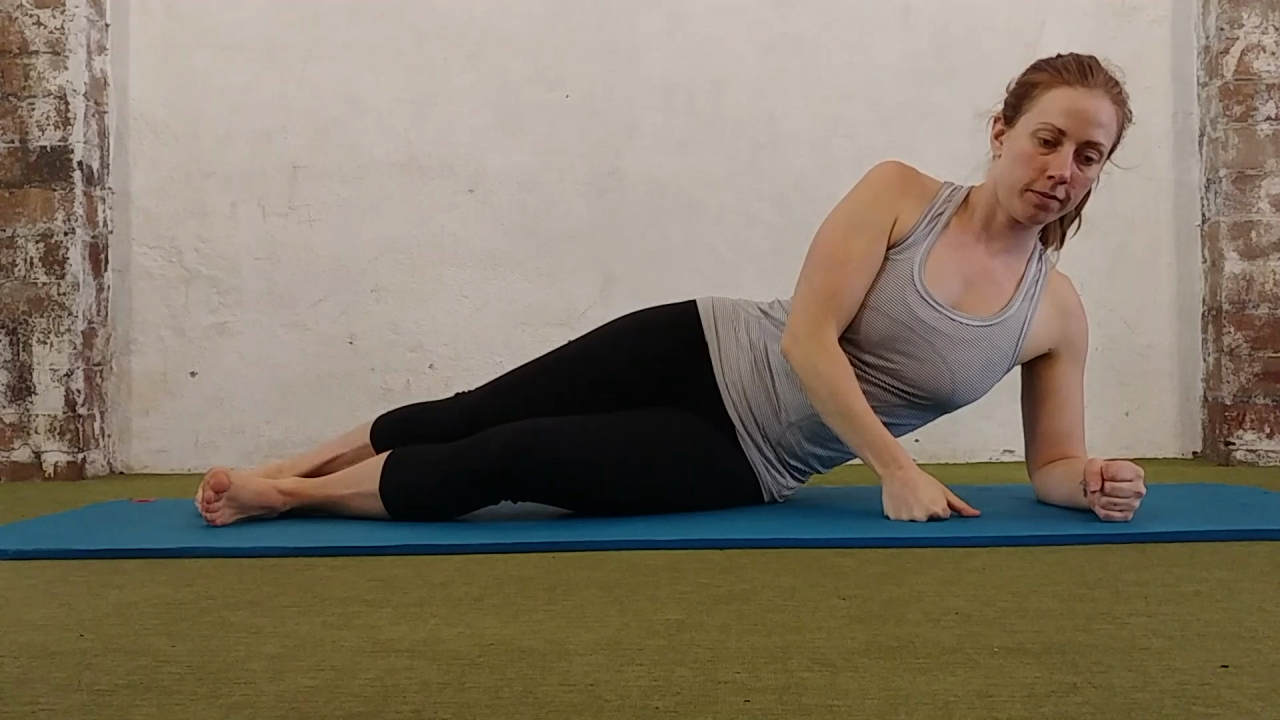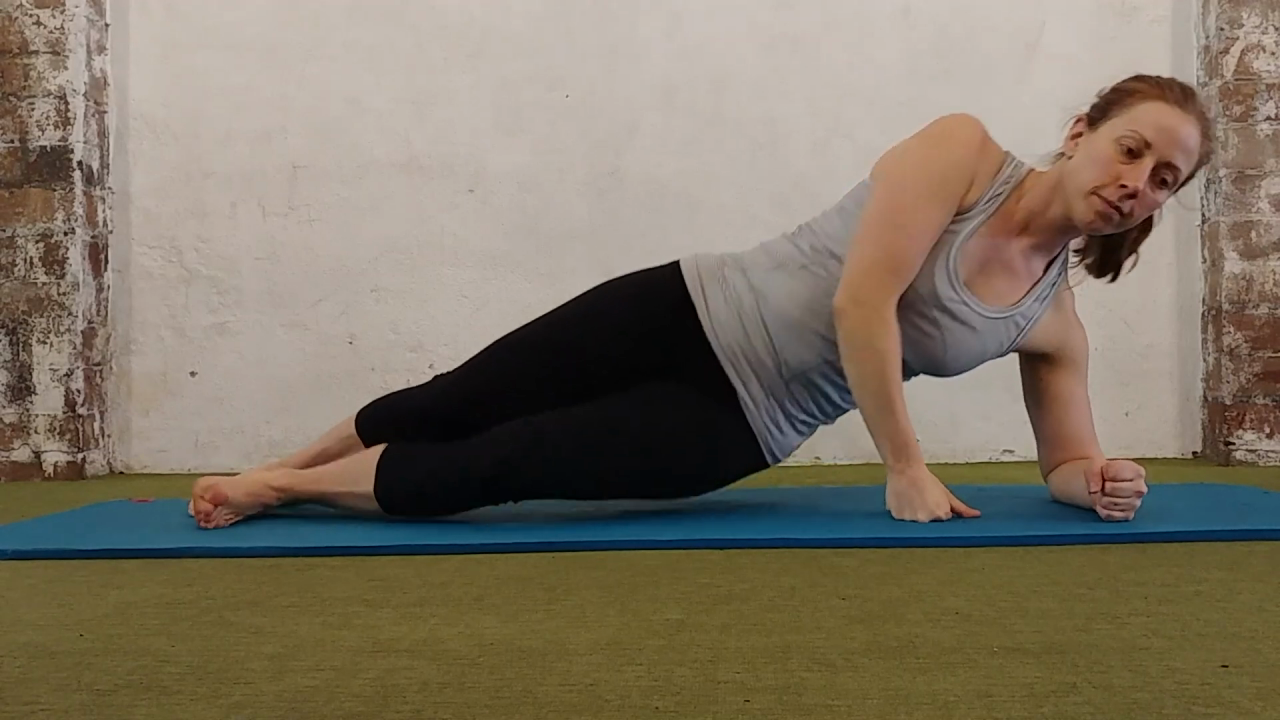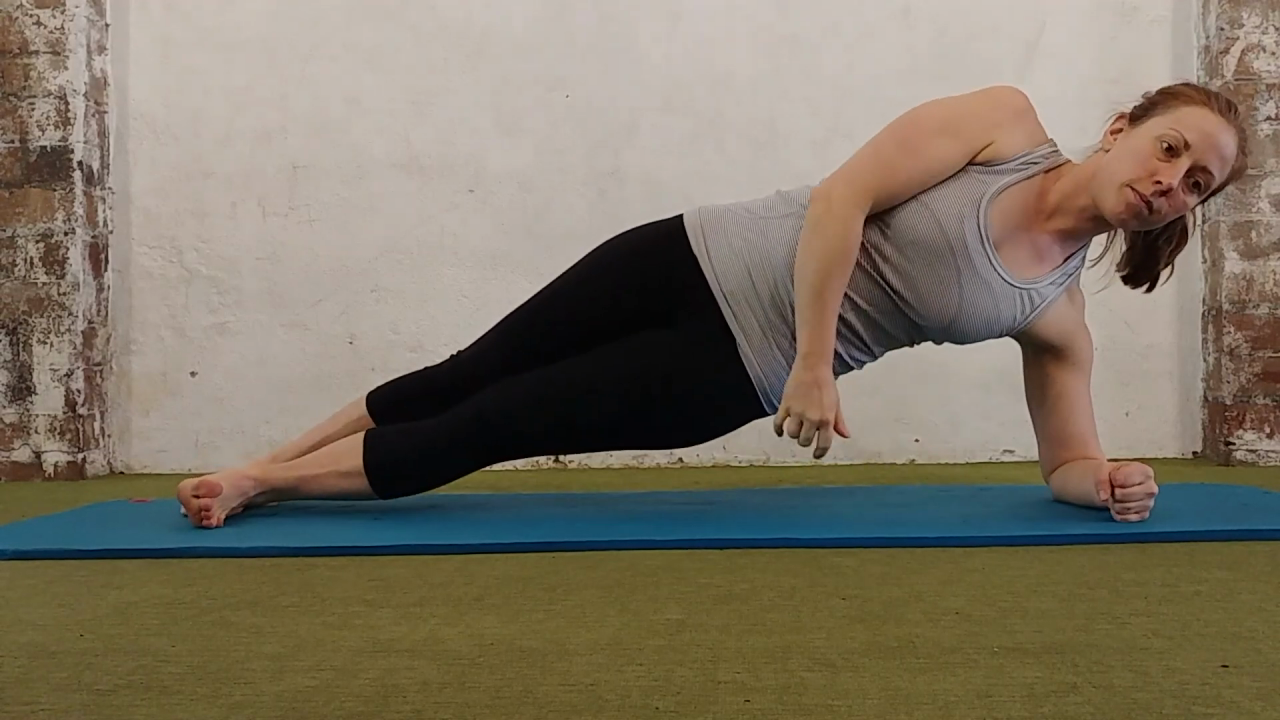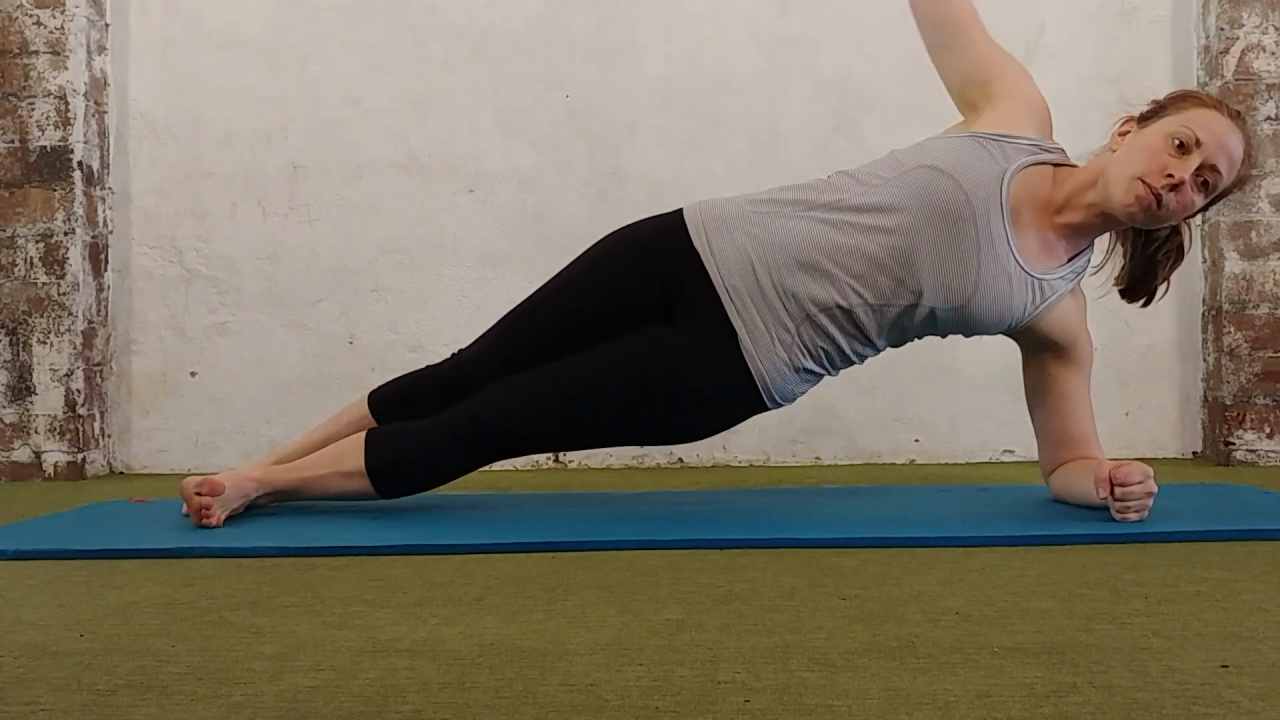
dt=0.7s
person 1, frame 1
left shoulder: (1059, 315)
right shoulder: (900, 192)
left elbow: (1053, 464)
right elbow: (808, 339)
left wrist: (1096, 482)
right wrist: (898, 471)
left hip: (742, 468)
right hip: (703, 353)
left knee: (509, 464)
right knee: (464, 416)
left ankle: (287, 496)
right ankle: (271, 479)
person 1, frame 2
left shoulder: (1055, 323)
right shoulder: (964, 150)
left elbow: (1065, 463)
right elbow: (860, 303)
left wrist: (1100, 483)
right wrist: (906, 470)
left hip: (739, 425)
right hip: (688, 310)
left knee: (494, 467)
right knee: (445, 406)
left ankle: (280, 490)
right ankle: (271, 476)
person 1, frame 3
left shoulder: (1060, 319)
right shoulder: (1007, 122)
left elbow: (1067, 462)
right elbow: (838, 196)
left wrist: (1110, 482)
right wrist: (819, 360)
left hip: (732, 372)
right hip: (696, 260)
left knee: (485, 431)
right knee: (462, 378)
left ankle: (260, 487)
right ankle: (253, 473)
person 1, frame 4
left shoulder: (1057, 314)
right shoulder: (1016, 113)
left elbow: (1068, 462)
left wrist: (1111, 480)
left hip: (733, 367)
right hip: (696, 250)
left knee: (479, 430)
right knee: (463, 378)
left ankle: (261, 487)
right ankle: (257, 471)
